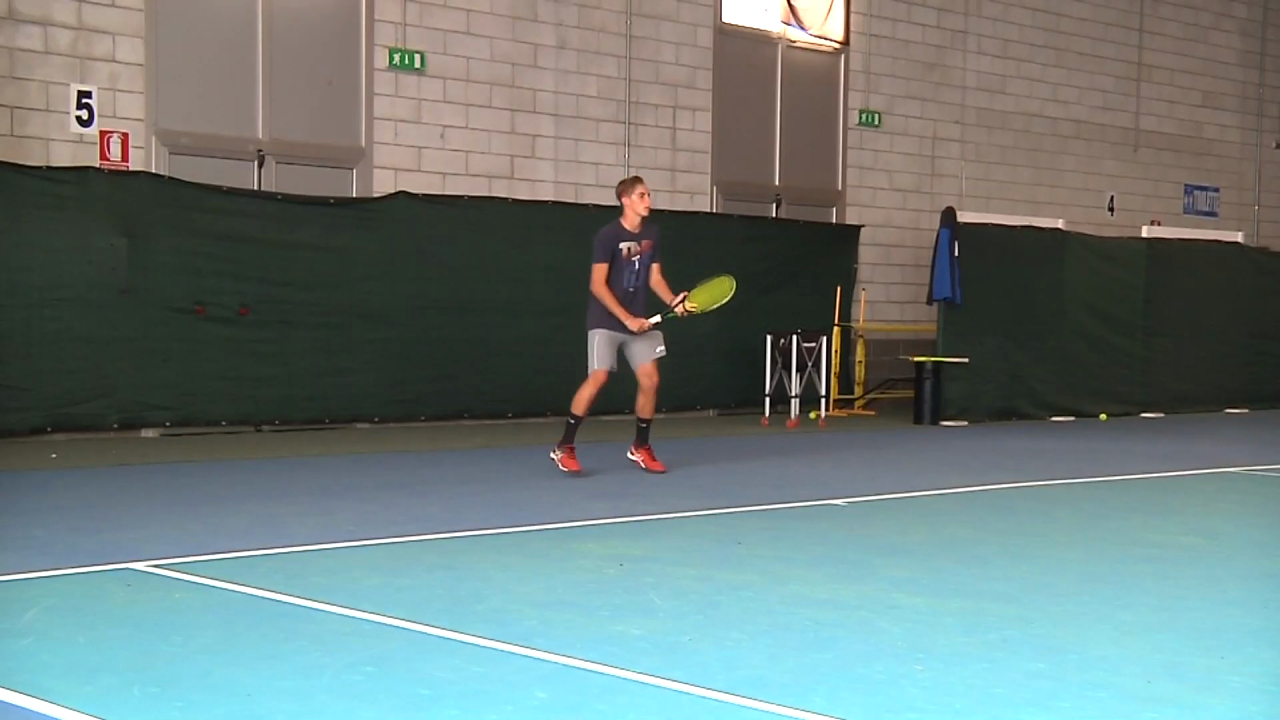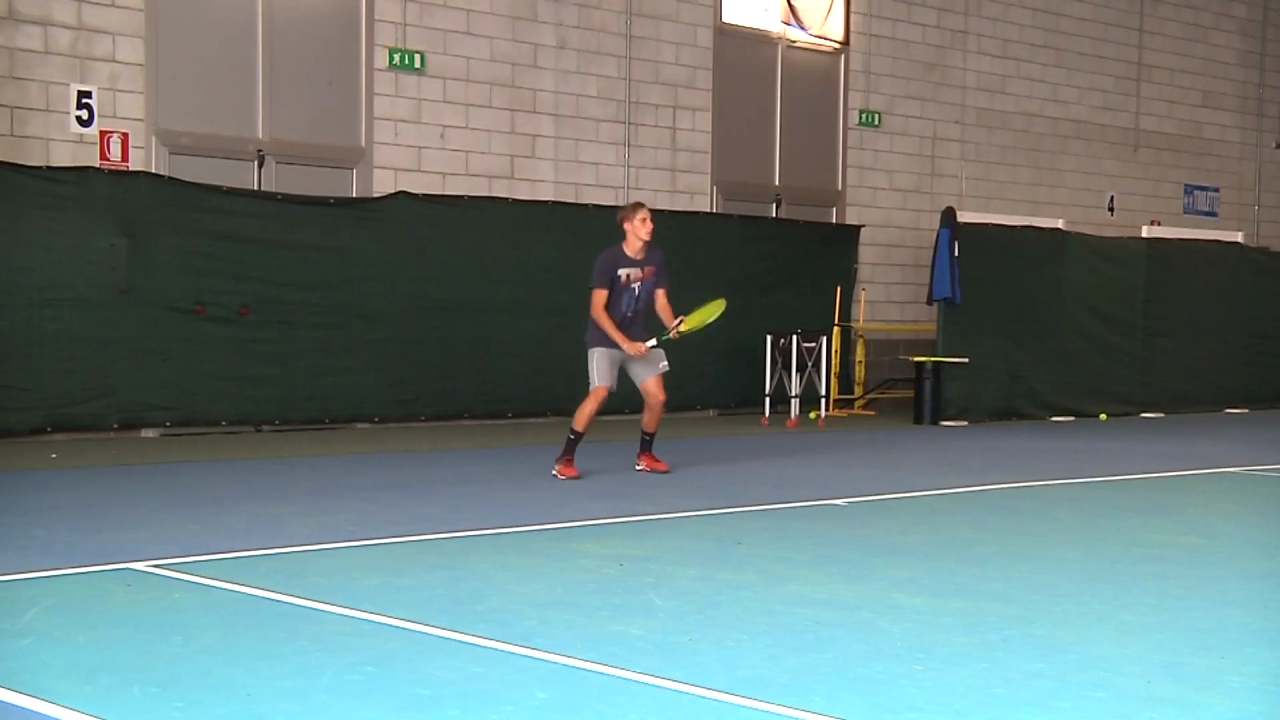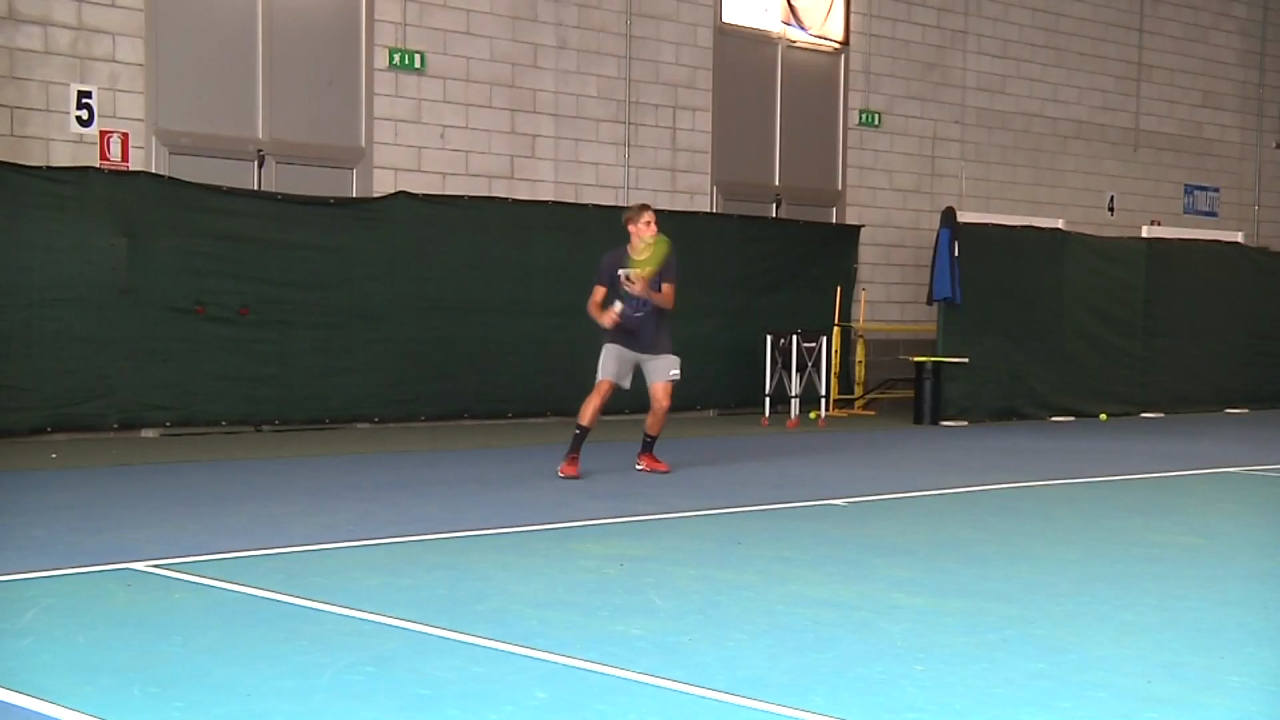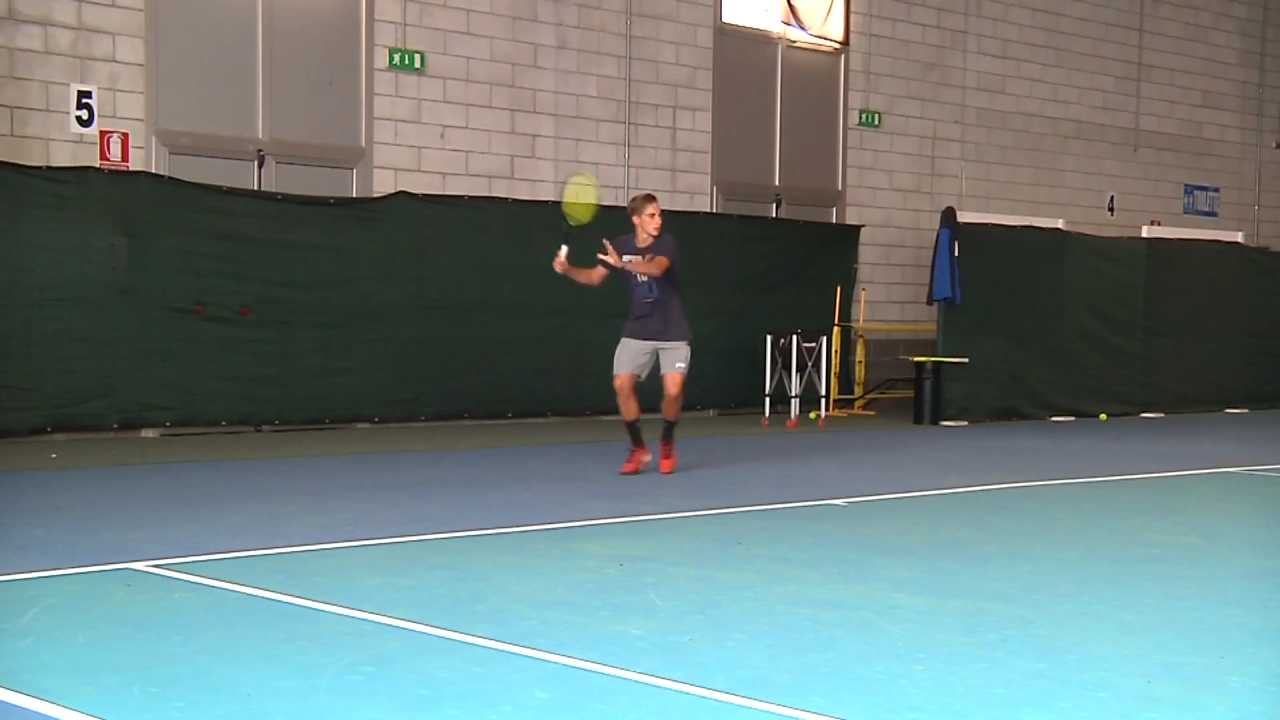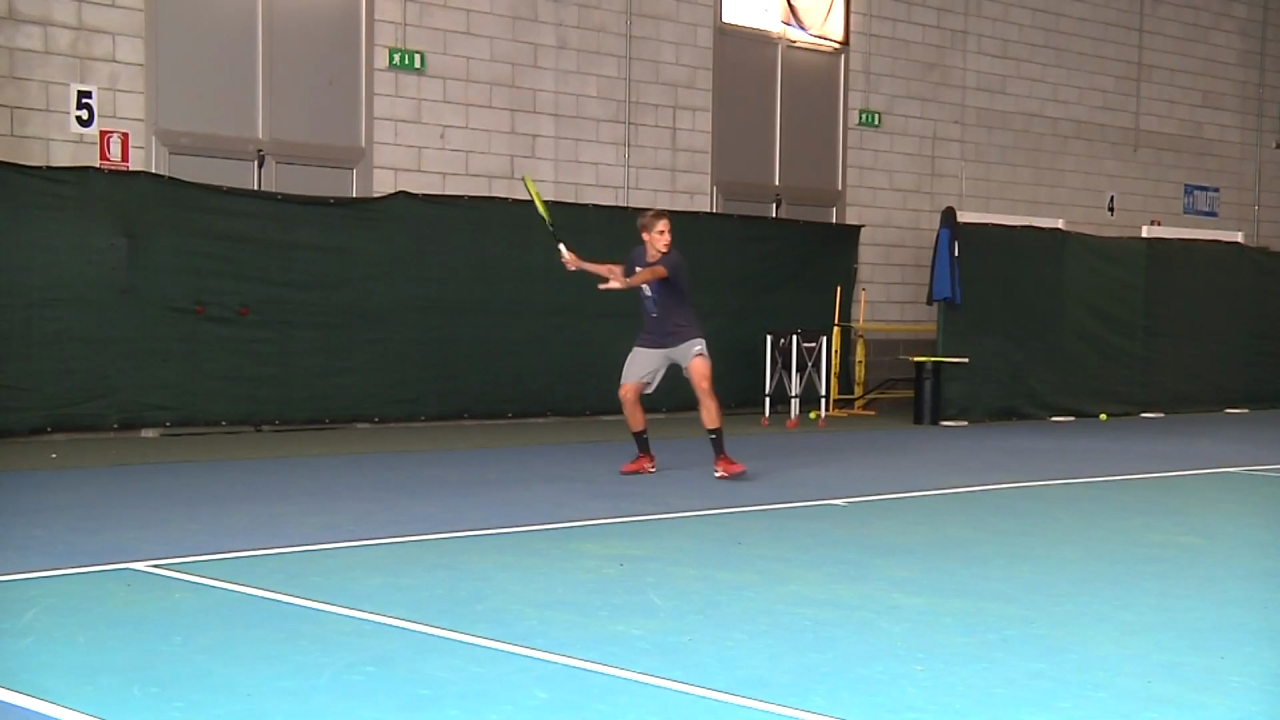
dt=0.2s
person 1, frame 1
left shoulder: (652, 233)
right shoulder: (608, 235)
left elbow: (655, 277)
right elbow: (597, 285)
left wrist: (673, 301)
right wrist: (627, 319)
left hip: (636, 321)
right hip: (606, 320)
left knee: (650, 380)
right knee: (598, 377)
left ankle: (640, 447)
right ankle: (565, 446)
person 1, frame 2
left shoulder: (656, 258)
right shoulder: (608, 259)
left elbow: (661, 302)
right elbow: (597, 309)
left wrist: (672, 324)
right wrist: (624, 342)
left hip: (640, 340)
right hip: (606, 340)
left knee: (657, 396)
right knee: (599, 394)
left ankle: (645, 454)
right ankle: (565, 458)
person 1, frame 3
left shoulder: (666, 257)
right shoulder: (612, 261)
left elbow: (668, 302)
right elbow: (593, 302)
left wrist: (646, 292)
right wrist: (601, 316)
left hip: (657, 344)
right hip: (619, 340)
left knee: (662, 403)
right knee: (602, 388)
left ankle: (645, 454)
right ankle: (572, 455)
person 1, frame 4
left shoulder: (666, 243)
right shoulder: (621, 245)
left elbow: (655, 269)
right elbow: (594, 278)
left wrist: (621, 263)
right wrist: (566, 269)
left hip: (673, 331)
right hip: (637, 330)
left knee: (673, 391)
right knee: (622, 383)
left ankle: (667, 443)
right ankle: (639, 449)
person 1, frame 5
left shoulder: (672, 259)
right shoulder: (636, 254)
left elbow: (650, 275)
right elbow: (621, 272)
left wrist: (624, 282)
right wrist: (581, 265)
left hip: (686, 336)
right hip: (651, 341)
left knee: (704, 387)
right knee: (627, 394)
left ankle: (721, 459)
right ankle: (645, 456)
